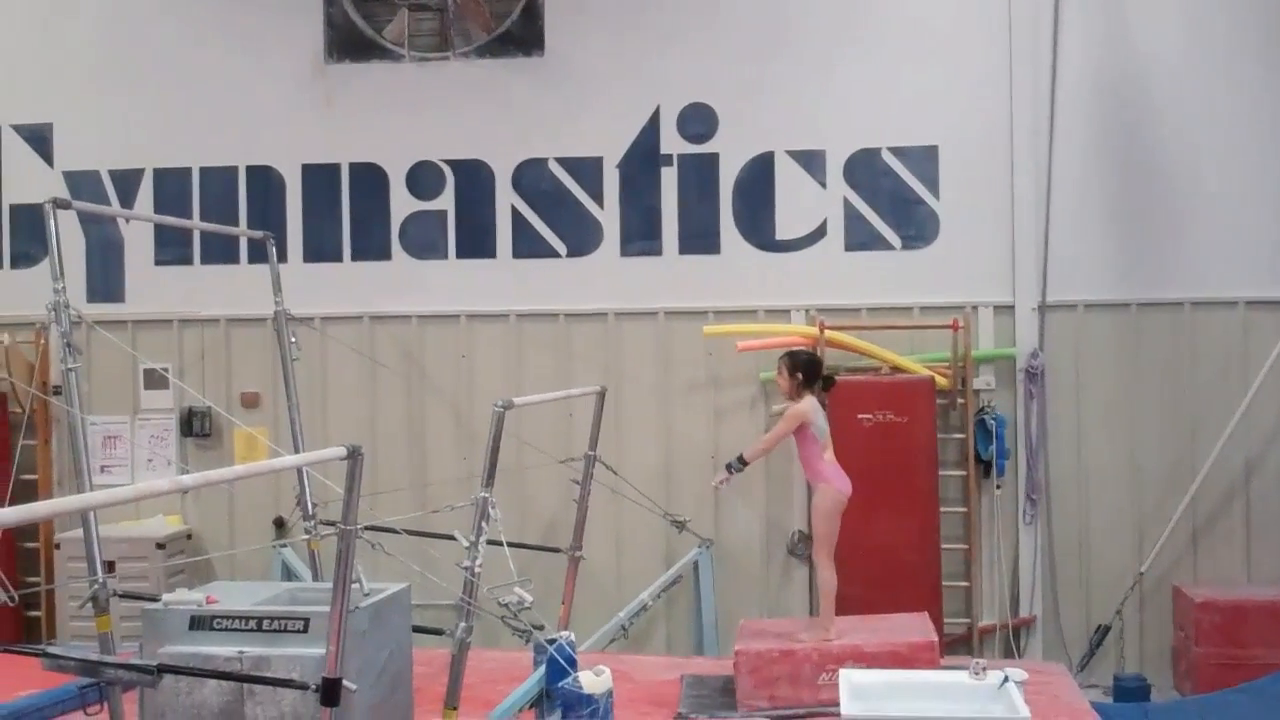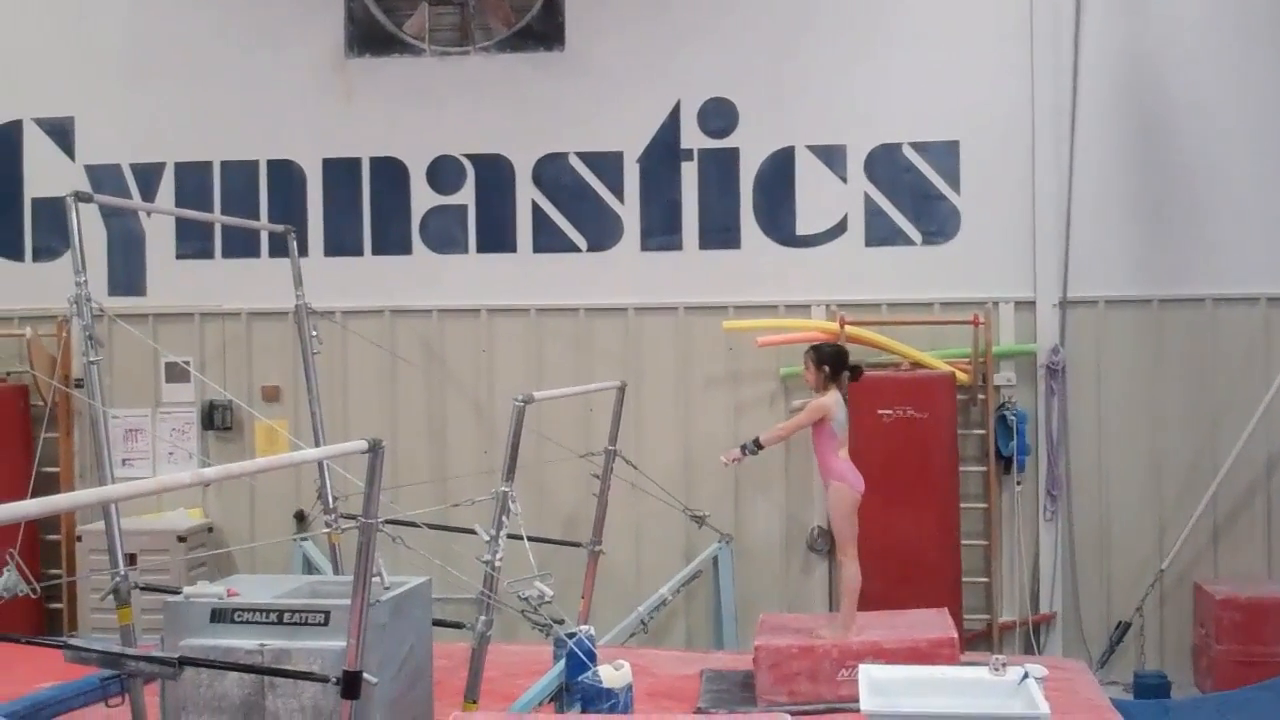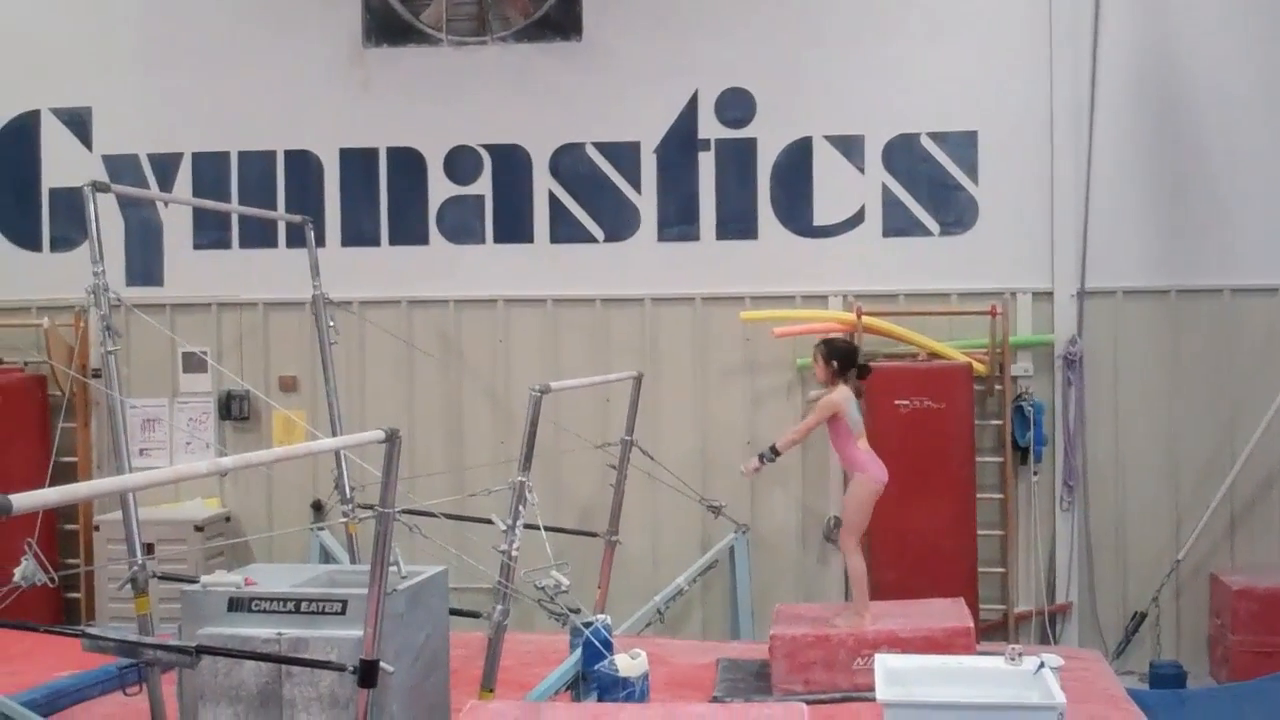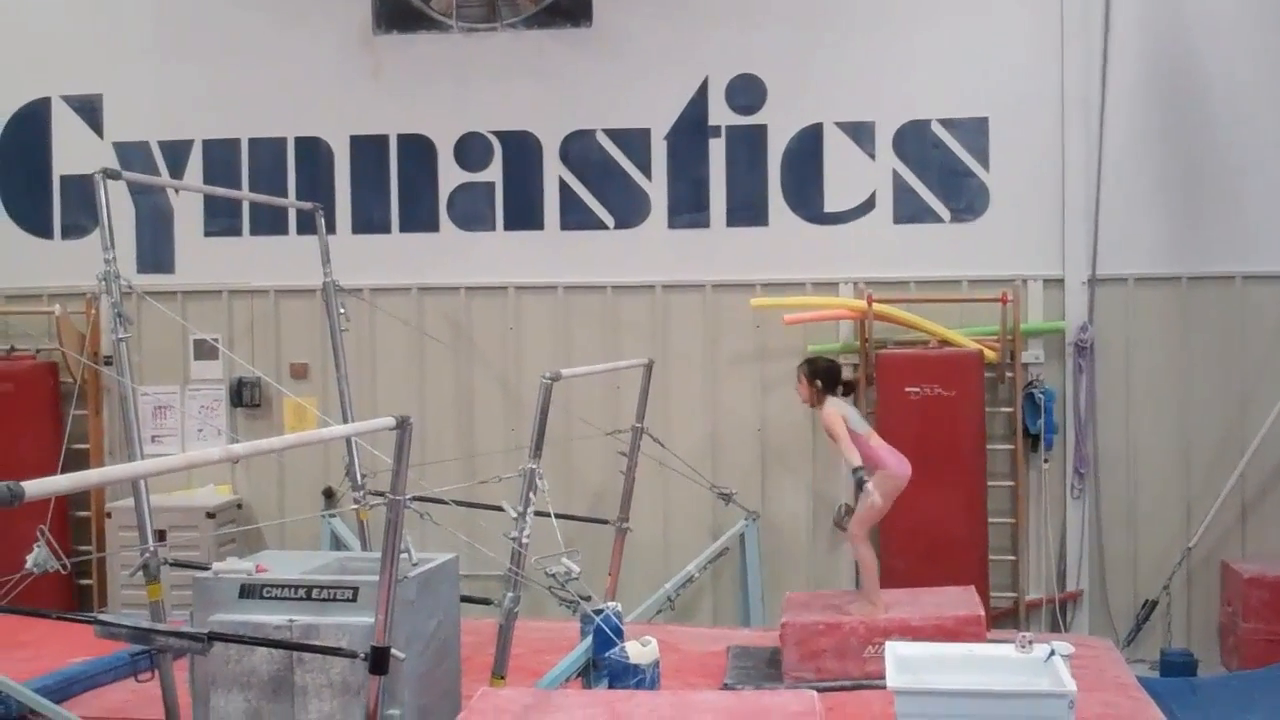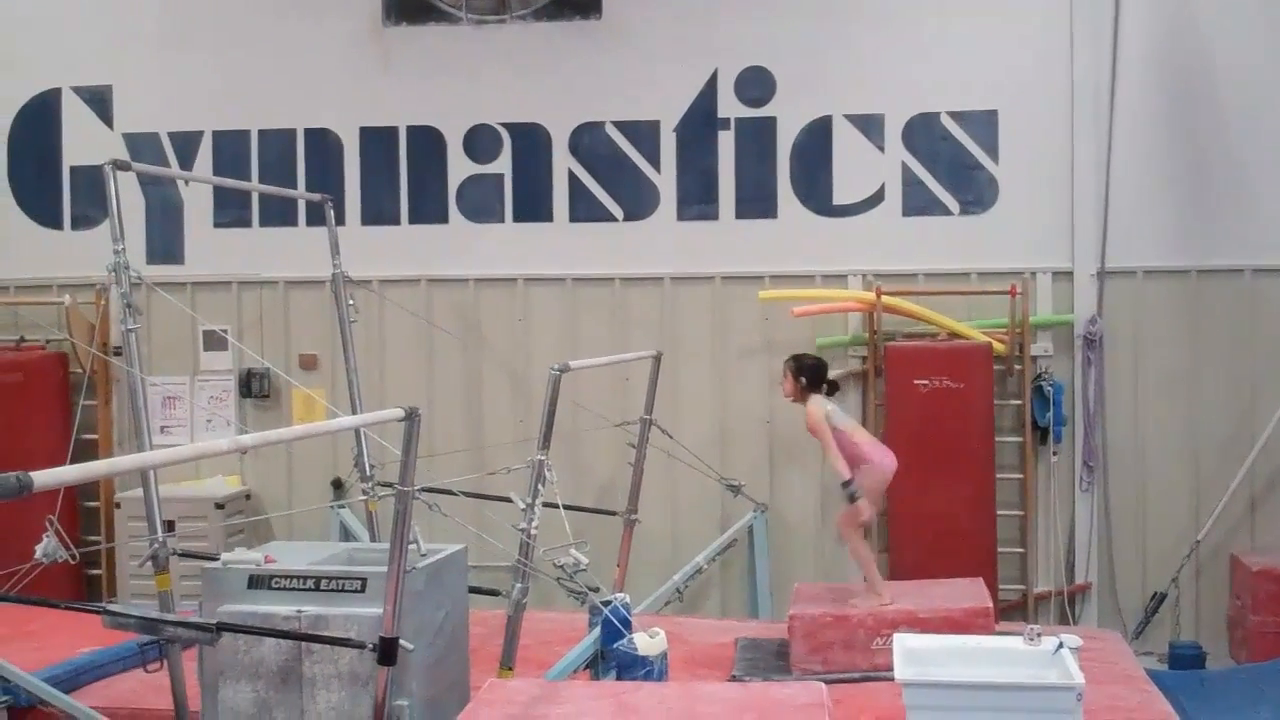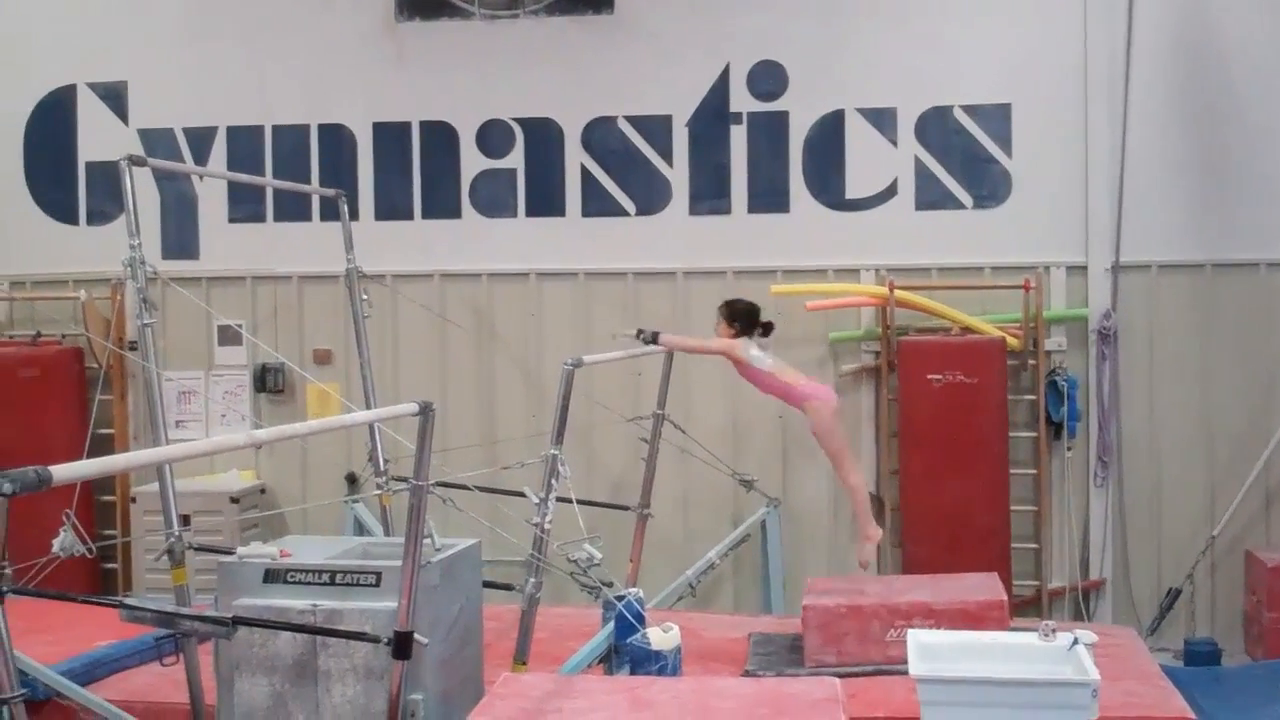
dt=0.5s
person 1, frame 1
left shoulder: (800, 409)
right shoulder: (807, 405)
left elbow: (766, 444)
right elbow: (770, 443)
left wrist: (731, 468)
right wrist: (737, 467)
left hip: (828, 485)
right hip: (827, 484)
left knee: (822, 557)
right knee: (821, 557)
left ankle: (825, 626)
right ankle: (824, 623)
person 1, frame 2
left shoulder: (825, 403)
right shoulder: (832, 399)
left elbow: (784, 431)
right elbow: (790, 428)
left wrist: (744, 449)
right wrist: (748, 449)
left hip: (841, 482)
right hip: (840, 481)
left knee: (847, 555)
right knee: (844, 555)
left ankle: (846, 626)
right ankle: (844, 622)
person 1, frame 3
left shoulder: (834, 398)
right shoulder: (841, 394)
left elbow: (799, 434)
right elbow: (804, 430)
left wrist: (762, 458)
right wrist: (767, 456)
left hip: (865, 474)
right hip: (865, 473)
left knee: (849, 542)
right knee: (849, 541)
left ankle: (859, 614)
right ankle: (858, 610)
person 1, frame 4
left shoulder: (828, 412)
right shoulder: (835, 405)
left elbow: (848, 448)
left wrist: (863, 482)
left hip: (889, 470)
right hip: (891, 466)
left knee: (856, 532)
right knee: (859, 531)
left ankle: (873, 603)
right ankle: (870, 597)
person 1, frame 5
left shoulder: (813, 410)
right shoulder: (820, 403)
left elbow: (834, 455)
left wrist: (853, 496)
right wrist: (855, 495)
left hip: (875, 464)
right hip: (877, 461)
left knee: (847, 526)
right knee: (851, 527)
left ankle: (878, 591)
right ankle: (876, 588)
person 1, frame 6
left shoulder: (735, 346)
right shoulder: (746, 345)
left elbow: (690, 345)
right elbow: (693, 345)
left wrist: (651, 336)
right wrist: (661, 337)
left hip: (816, 399)
right hip: (818, 395)
left knee: (844, 468)
right knee: (845, 465)
left ankle: (868, 533)
right ankle: (869, 529)
